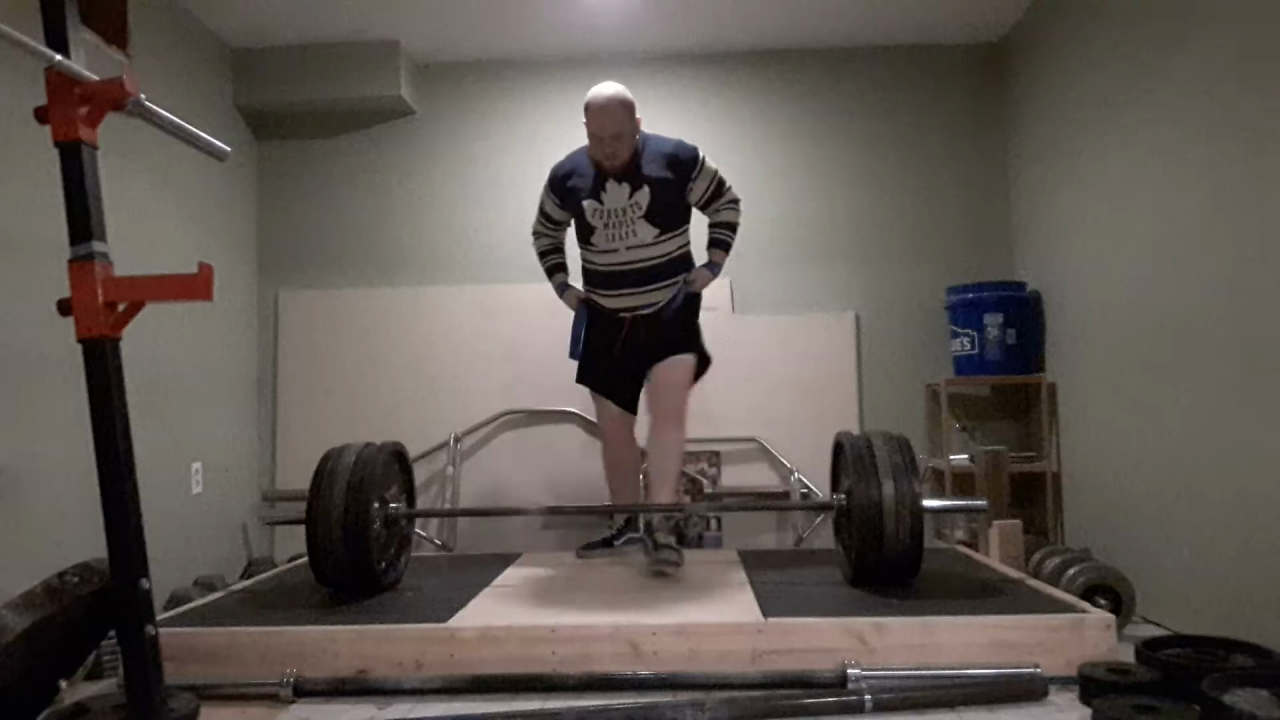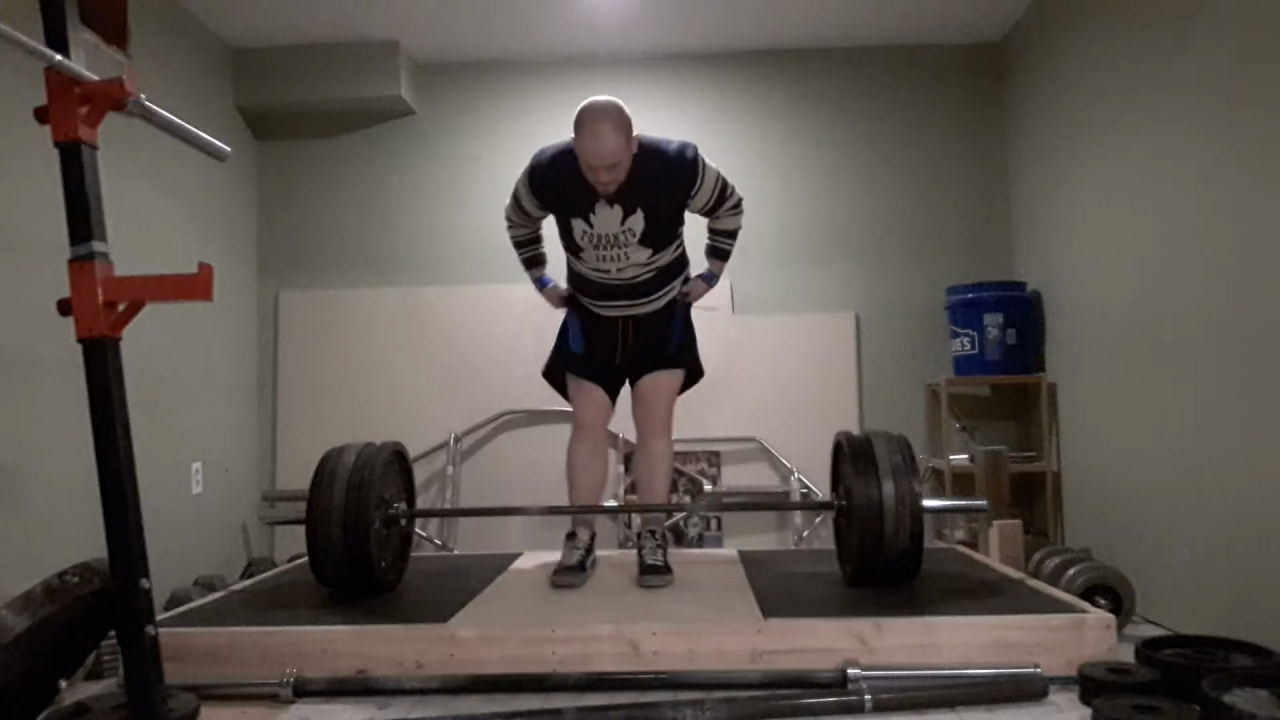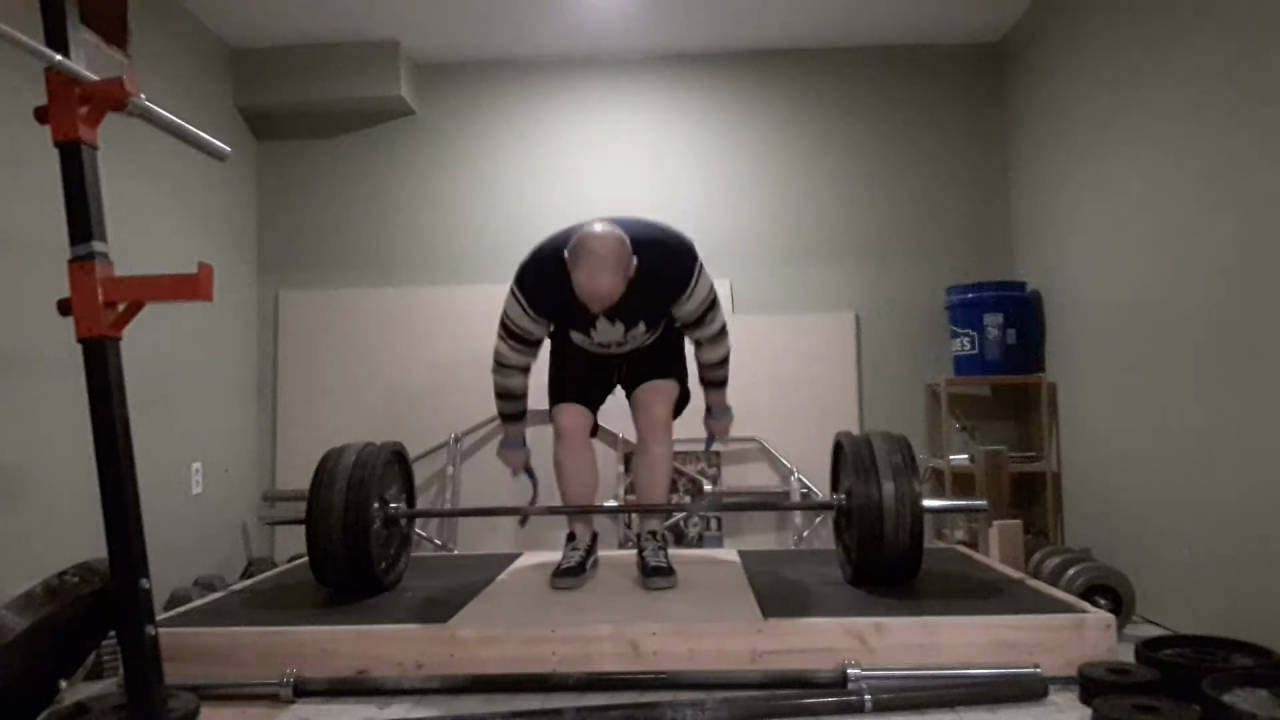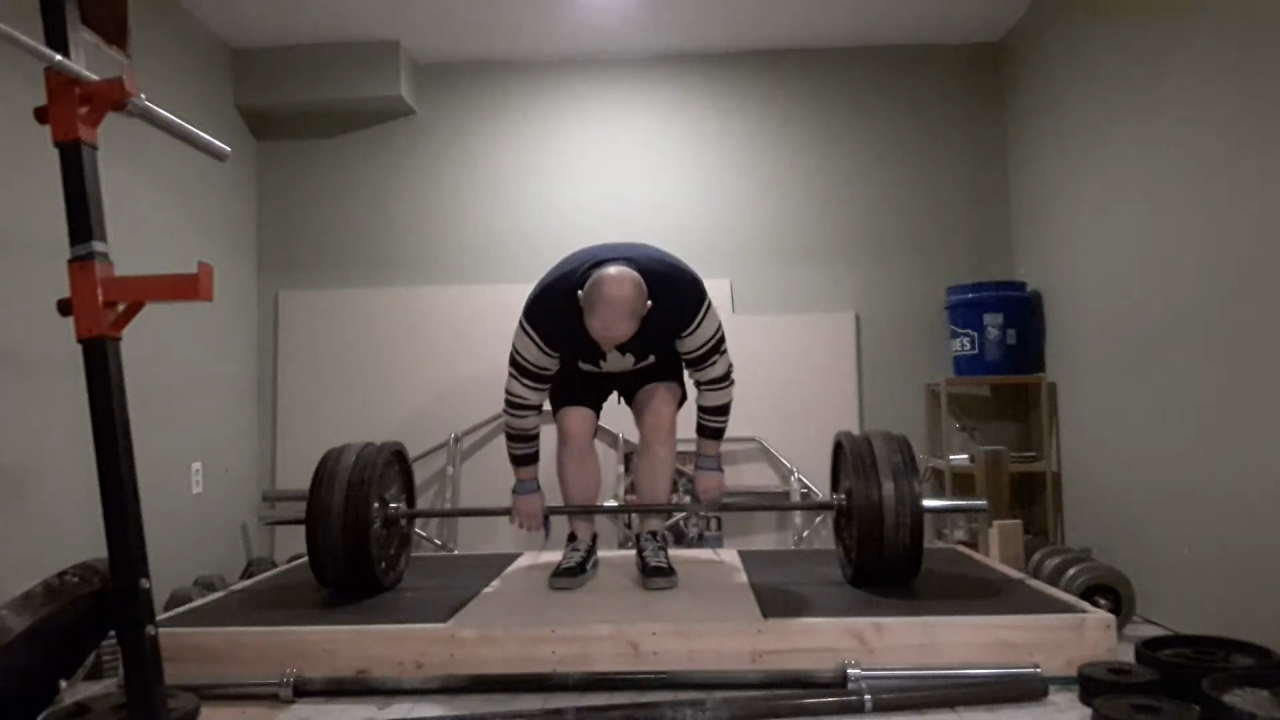
dt=0.5s
person 1, frame 1
left shoulder: (679, 159)
right shoulder: (566, 175)
left elbow: (726, 205)
right elbow: (545, 233)
left wrist: (713, 263)
right wrist: (561, 284)
left hip: (669, 312)
right hip: (606, 320)
left knee: (667, 406)
right knee: (614, 427)
left ankle: (661, 527)
right ankle: (627, 522)
person 1, frame 2
left shoulder: (677, 164)
right shoulder: (547, 171)
left elbow: (729, 207)
right elbow: (519, 220)
left wrist: (711, 272)
right wrist: (540, 279)
left hip: (661, 314)
right hip: (589, 317)
left knee: (654, 422)
right knee: (590, 423)
left ankle: (652, 538)
right ankle: (581, 538)
person 1, frame 3
left shoulder: (673, 260)
right shoulder: (539, 275)
left elbow: (710, 333)
right elbow: (511, 359)
left wrist: (717, 406)
right wrist: (513, 438)
left hip: (654, 345)
right hip: (577, 353)
left knee: (656, 419)
right knee: (569, 426)
left ankle: (651, 540)
right ankle: (582, 540)
person 1, frame 4
left shoulder: (682, 292)
right shoulder: (549, 306)
left elbow: (715, 376)
right elbow: (522, 399)
left wrist: (708, 462)
right wrist: (526, 486)
left hip: (654, 357)
right hip: (576, 363)
left knee: (659, 421)
right knee: (574, 429)
left ankle: (651, 540)
right ankle: (581, 541)
